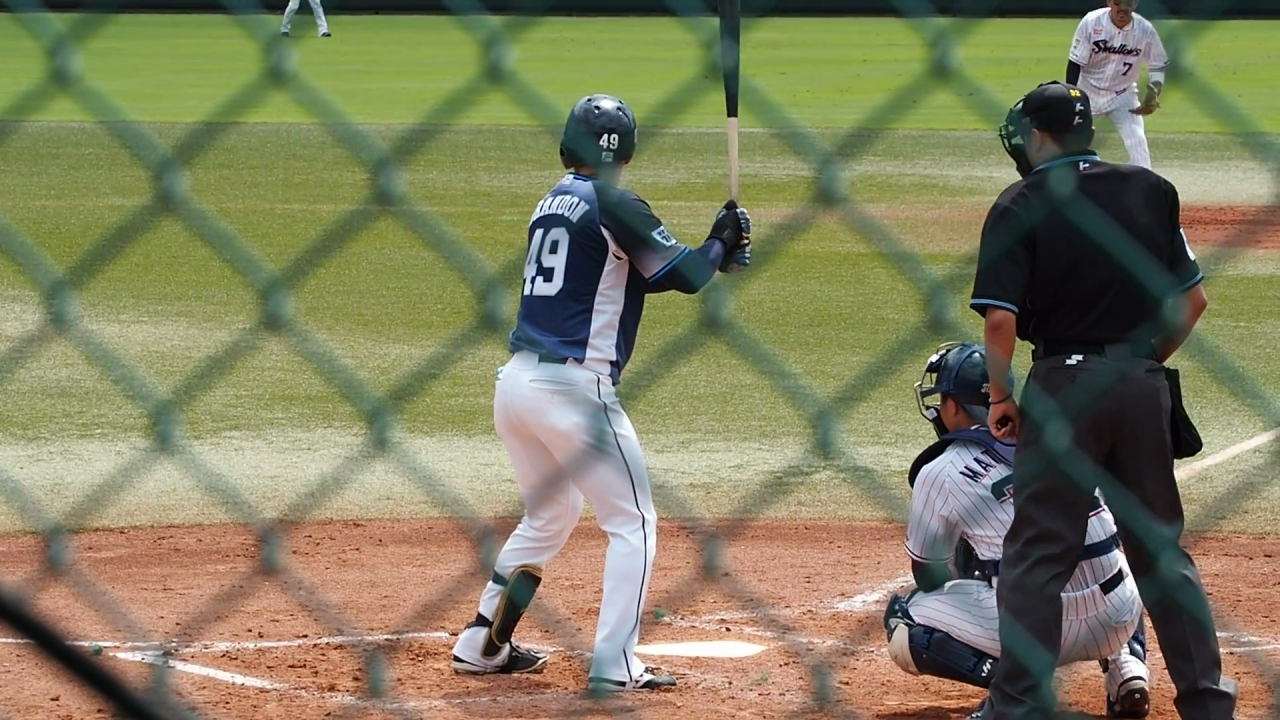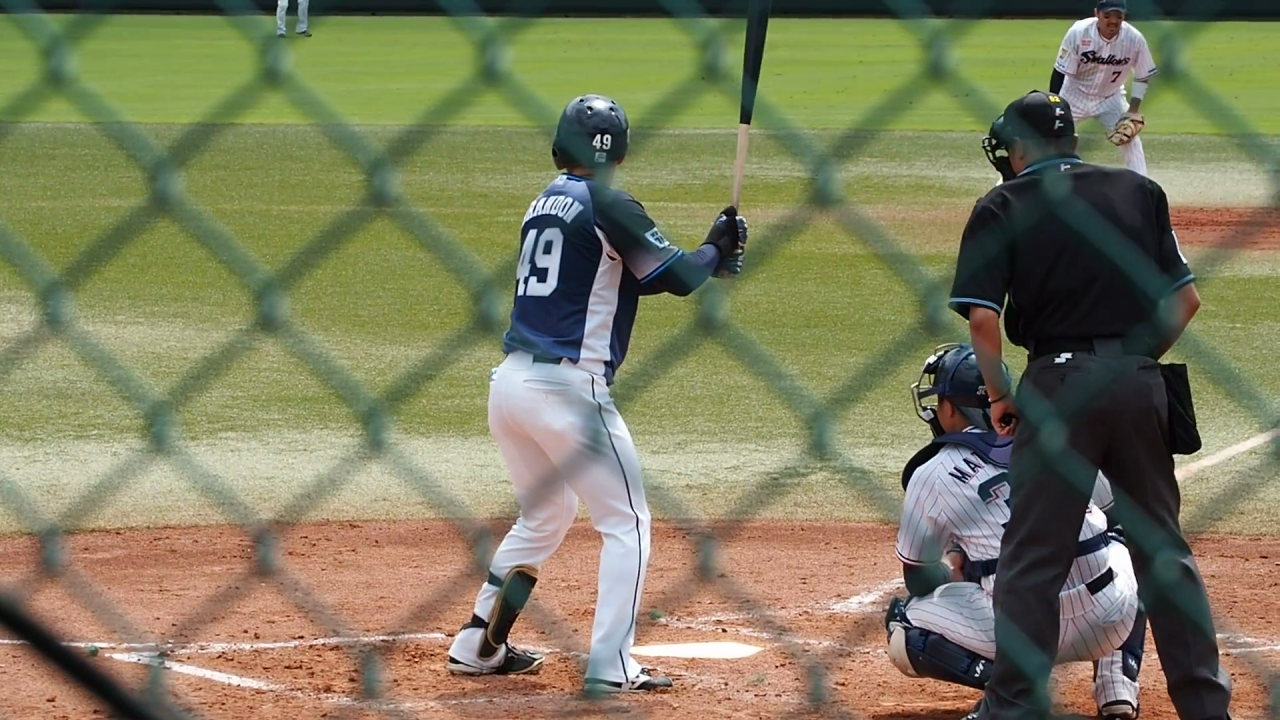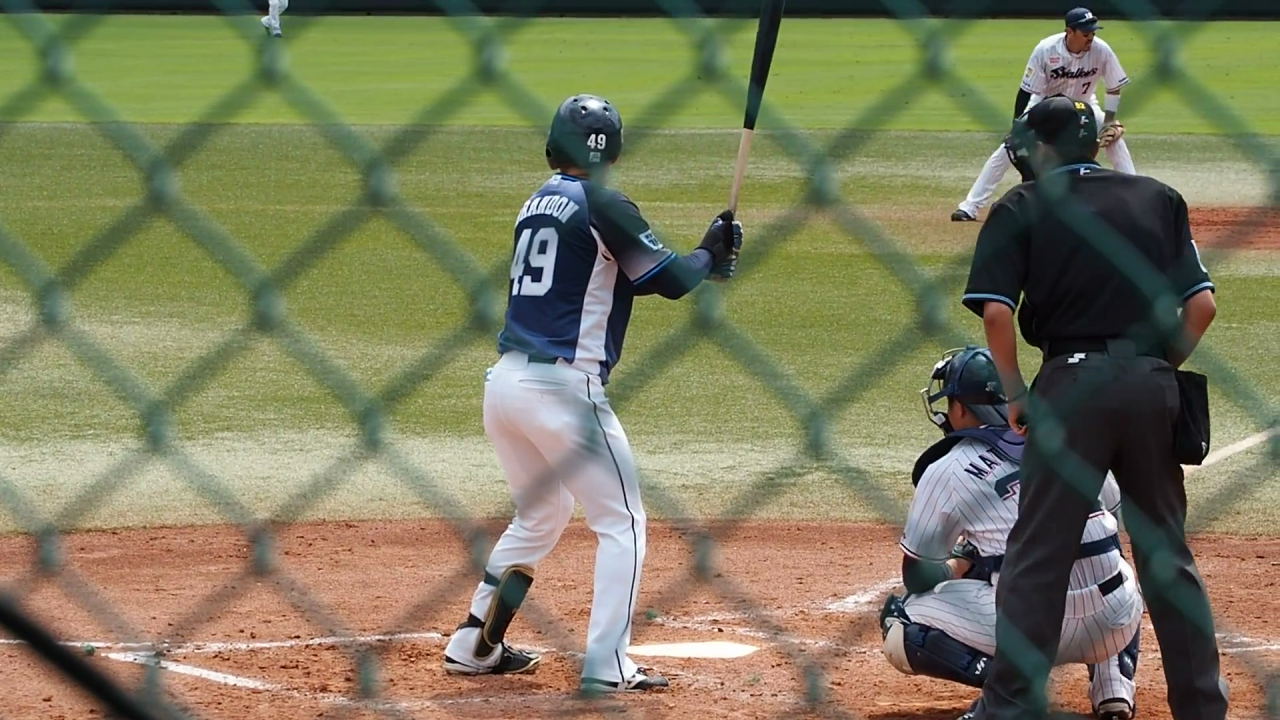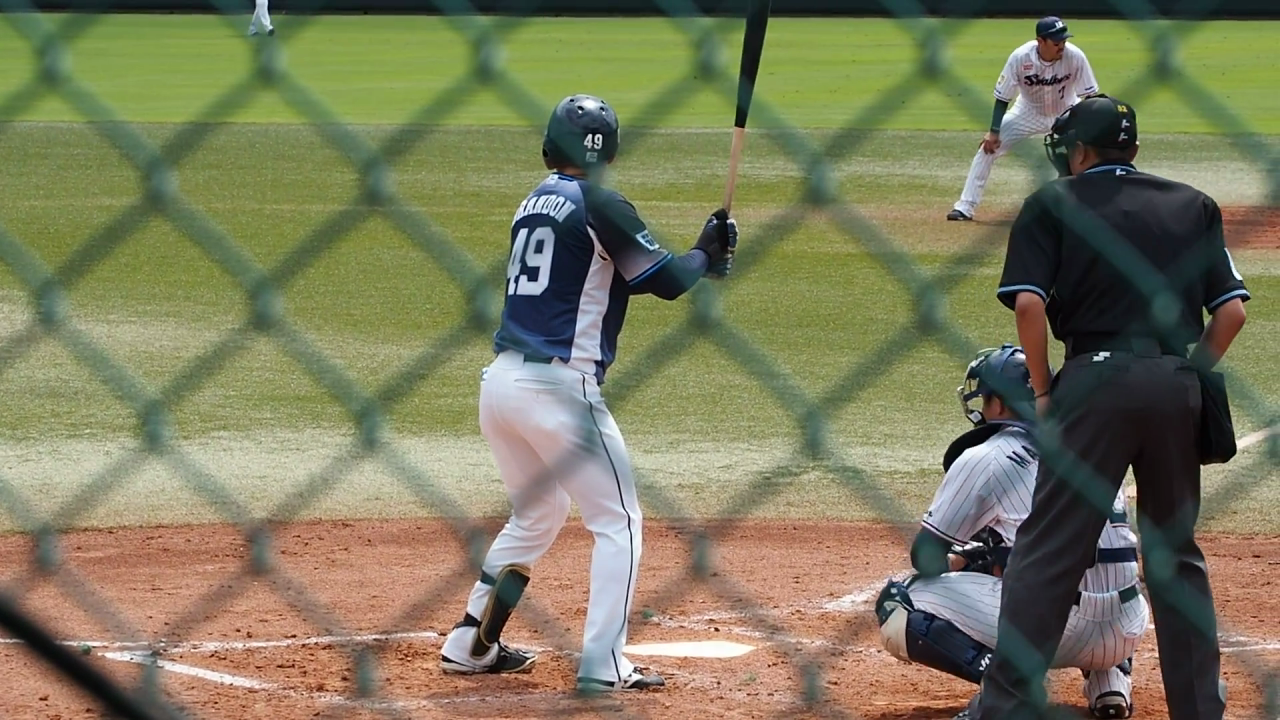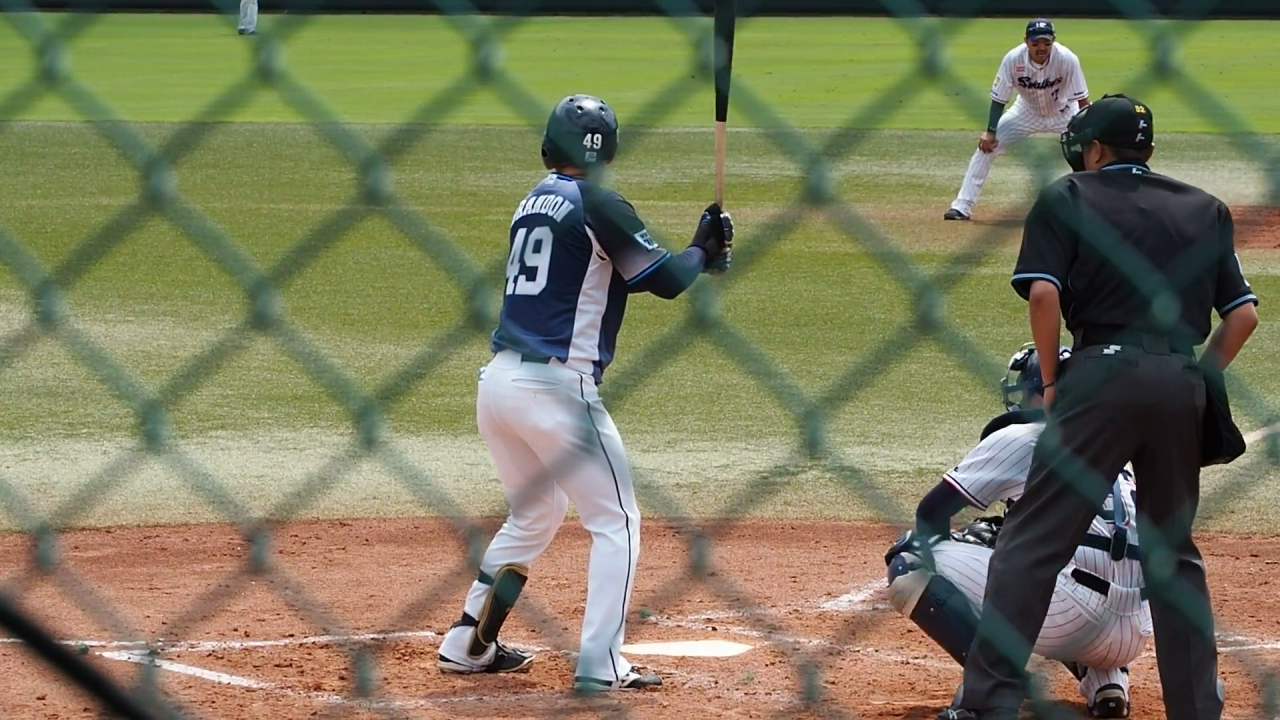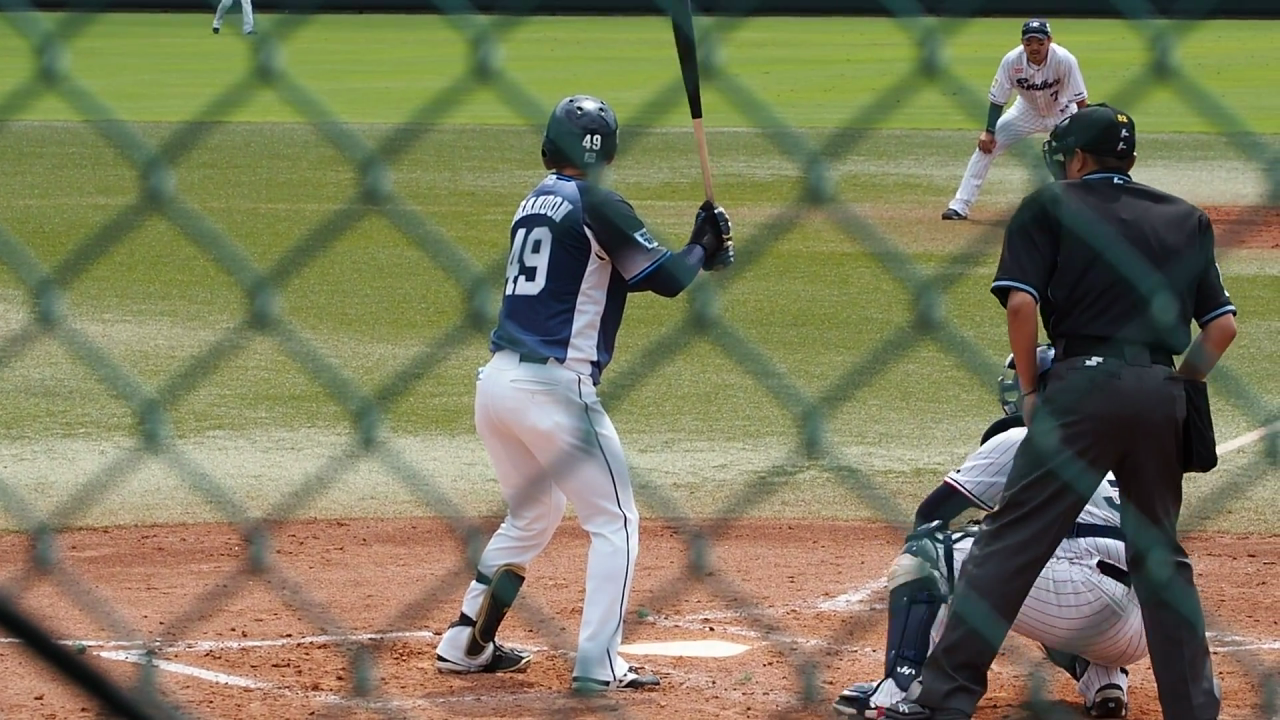
dt=0.2s
person 1, frame 1
left shoulder: (1021, 203)
right shoulder: (1151, 190)
left elbow: (1000, 318)
right elbow: (1193, 300)
left wrist: (1000, 395)
left hip: (1066, 383)
right hip: (1143, 382)
left knee: (1037, 553)
right knee: (1161, 546)
person 1, frame 2
left shoulder: (1004, 205)
right shoulder: (1139, 190)
left elbow: (983, 317)
right elbow: (1187, 300)
left wrist: (999, 395)
left hip: (1061, 383)
right hip: (1140, 380)
left knee: (1034, 555)
right knee: (1162, 545)
person 1, frame 3
left shoulder: (1022, 206)
right shoulder: (1160, 198)
left elbow: (997, 312)
right elbow: (1203, 306)
left wrist: (1017, 394)
left hip: (1075, 383)
right hip: (1153, 383)
left knee: (1038, 554)
right knee: (1166, 550)
person 1, frame 4
left shoulder: (1053, 201)
right shoulder: (1193, 204)
left elbow: (1030, 304)
right elbow: (1232, 311)
left wrist: (1044, 389)
right wrist: (1189, 376)
left hip: (1099, 379)
right hip: (1176, 382)
left knee: (1046, 550)
right knee: (1175, 550)
person 1, frame 5
left shoulder: (1068, 196)
right shoulder: (1204, 207)
left elbow: (1044, 295)
right elbow: (1244, 317)
left wrist: (1051, 382)
right wrist: (1195, 380)
left hip: (1103, 376)
right hip: (1181, 381)
left knee: (1034, 536)
right knee: (1173, 551)
person 1, frame 6
left shoulder: (1046, 206)
right shoulder: (1184, 217)
left elbow: (1020, 304)
right elbow: (1221, 327)
left wrist: (1030, 391)
left hip: (1080, 387)
right hip: (1158, 393)
left knee: (1008, 547)
right knee: (1159, 556)
person 2, frame 1
left shoulder: (552, 201)
right shoulder: (614, 205)
right elbow: (686, 275)
left wrist: (714, 252)
right wrist: (720, 242)
left hip: (517, 381)
right hip: (572, 386)
left knee: (547, 517)
right knee: (632, 521)
left ankle: (481, 643)
right ankle: (614, 665)
person 2, frame 2
left shoulder: (544, 202)
right shoulder: (608, 206)
right elbow: (678, 277)
left wrist: (707, 257)
right wrist: (716, 247)
left hip: (511, 381)
right hip: (567, 387)
left knee: (543, 517)
right knee: (627, 522)
left ankle: (478, 645)
right ankle: (611, 667)
person 2, frame 3
left shoulder: (536, 203)
right shoulder: (602, 206)
right elbow: (671, 280)
left wrist: (702, 257)
right wrist: (710, 252)
left hip: (505, 381)
right hip: (562, 387)
left knee: (538, 517)
right knee: (622, 522)
left ankle: (474, 645)
right ankle: (606, 666)
person 2, frame 4
left shoulder: (533, 202)
right shoulder: (599, 206)
right elbow: (668, 281)
left wrist: (697, 255)
right wrist: (707, 252)
left hip: (502, 380)
right hip: (557, 386)
left knee: (535, 516)
right knee: (618, 521)
left ankle: (470, 643)
right ankle: (603, 665)
person 2, frame 5
left shoulder: (533, 202)
right shoulder: (598, 205)
right elbow: (666, 280)
left wrist: (694, 250)
right wrist: (704, 249)
left hip: (500, 380)
right hip: (554, 386)
left knee: (533, 516)
right knee: (617, 521)
left ankle: (468, 642)
right ankle: (601, 665)
person 2, frame 6
left shoulder: (534, 202)
right shoulder: (597, 205)
right elbow: (667, 279)
left wrist: (695, 249)
right wrist: (703, 246)
left hip: (498, 380)
right hip: (554, 387)
left knee: (531, 516)
right knee: (615, 521)
left ankle: (466, 643)
right ankle: (599, 665)
person 3, frame 1
left shoulder: (939, 473)
left elbow: (929, 580)
left wrist: (963, 568)
right hip: (1121, 618)
left knee: (905, 623)
right ankle: (1126, 675)
person 3, frame 2
left shoulder: (932, 475)
left elbow: (920, 582)
right hip: (1114, 619)
left knee: (904, 626)
right knee: (1117, 547)
right ankle: (1118, 686)
person 3, frame 3
left shoulder: (946, 471)
left elbow: (919, 579)
right elbow: (1113, 520)
left wrist: (962, 564)
right hip: (1119, 625)
left knee: (900, 622)
right ankle: (1114, 683)
person 3, frame 4
left shoulder: (985, 457)
left elbow: (926, 558)
left wrist: (961, 559)
right hip: (1127, 634)
left knee: (898, 607)
right ankle: (1110, 681)
person 3, frame 5
left shoulder: (1020, 438)
left elbow: (930, 510)
left wrist: (966, 545)
left hip: (1071, 612)
right hip: (1131, 635)
left knee: (911, 558)
right ankle: (1105, 677)
person 3, frame 6
left shoulder: (1021, 442)
left elbow: (929, 514)
left hip: (1090, 604)
right hip: (1138, 632)
left knee: (928, 549)
left ankle: (900, 688)
right ankle: (1102, 678)
person 4, frame 1
left shoulder: (1145, 30)
right shoulder: (1091, 22)
left elbow: (1158, 66)
right elbow: (1075, 63)
left wrist: (1154, 93)
left hip: (1122, 94)
right hip: (1087, 91)
left knee: (1137, 140)
person 4, frame 2
left shoulder: (1134, 38)
right shoulder: (1078, 32)
left elbow: (1144, 76)
right elbow: (1059, 72)
left wrist: (1134, 110)
left hip: (1109, 99)
right hip: (1074, 94)
left knee: (1129, 142)
person 4, frame 3
left shoulder: (1101, 50)
right shoulder: (1045, 50)
left elbow: (1115, 87)
right elbow: (1026, 91)
left wrist: (1111, 121)
left knee: (1115, 143)
right knee: (1007, 150)
right ankle: (971, 205)
person 4, frame 4
left shoulder: (1075, 56)
right shoulder: (1019, 57)
left elbow: (1091, 95)
right elbow: (1002, 97)
right wrist: (994, 132)
left hip: (1066, 112)
right hip: (1028, 111)
right knee: (989, 147)
right ankle: (965, 206)
person 4, frame 5
left shoulder: (1067, 59)
right shoulder: (1013, 59)
left elbow: (1082, 100)
right elbow: (999, 99)
right wrist: (990, 132)
left hip: (1064, 111)
right hip: (1027, 111)
right knee: (987, 146)
right ankle: (962, 205)
person 4, frame 6
left shoulder: (1064, 60)
right shoulder: (1011, 60)
left elbow: (1081, 101)
right elbow: (995, 99)
right wrist: (989, 132)
left hip: (1062, 112)
right hip: (1025, 110)
right knee: (986, 145)
right ankle: (960, 204)
